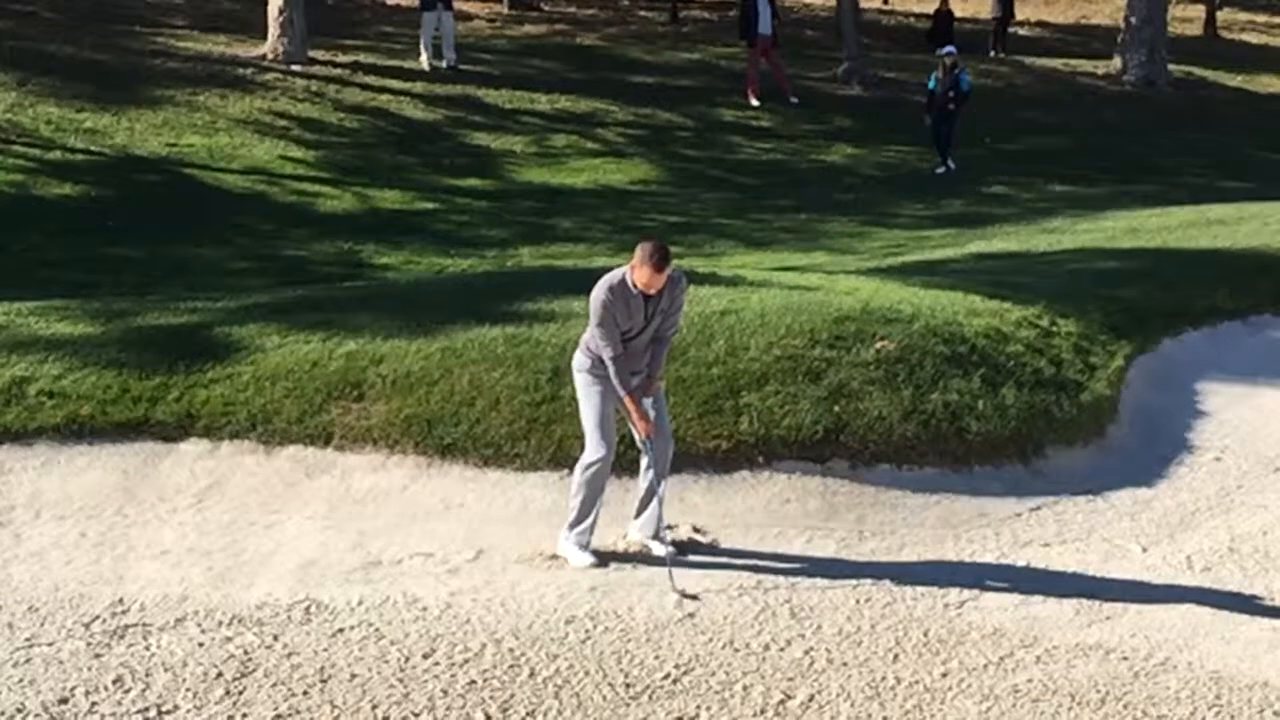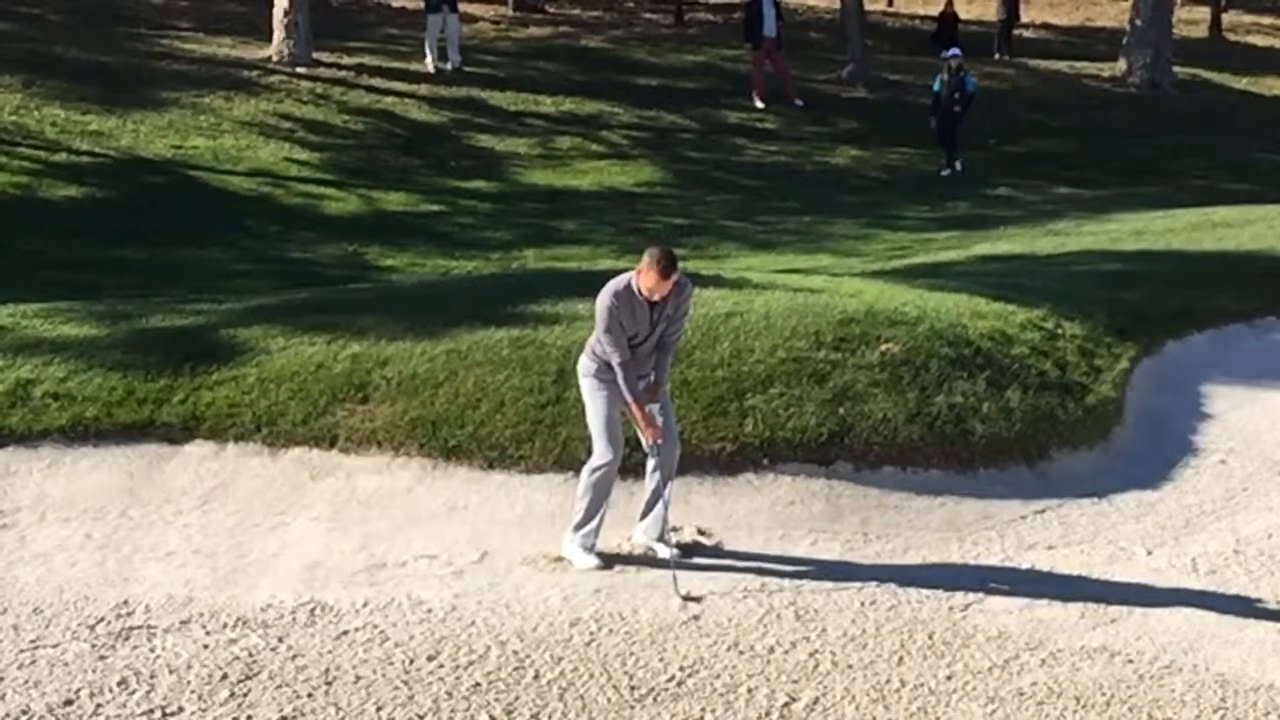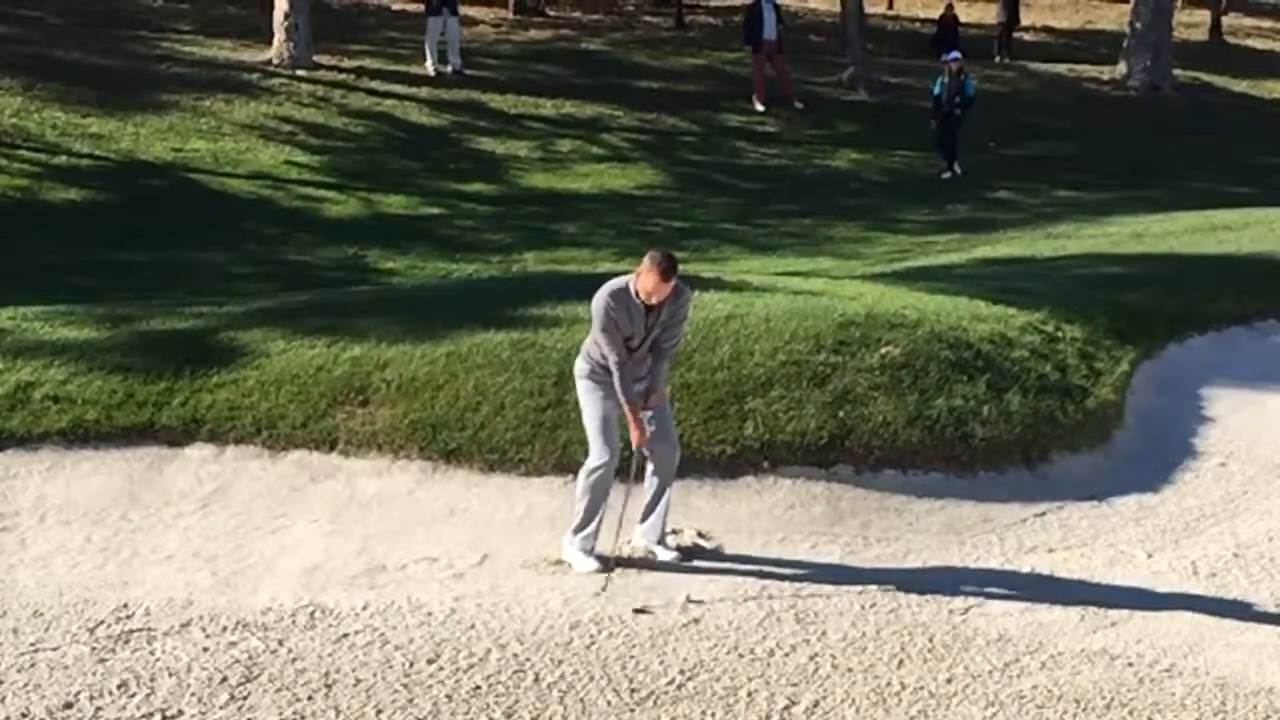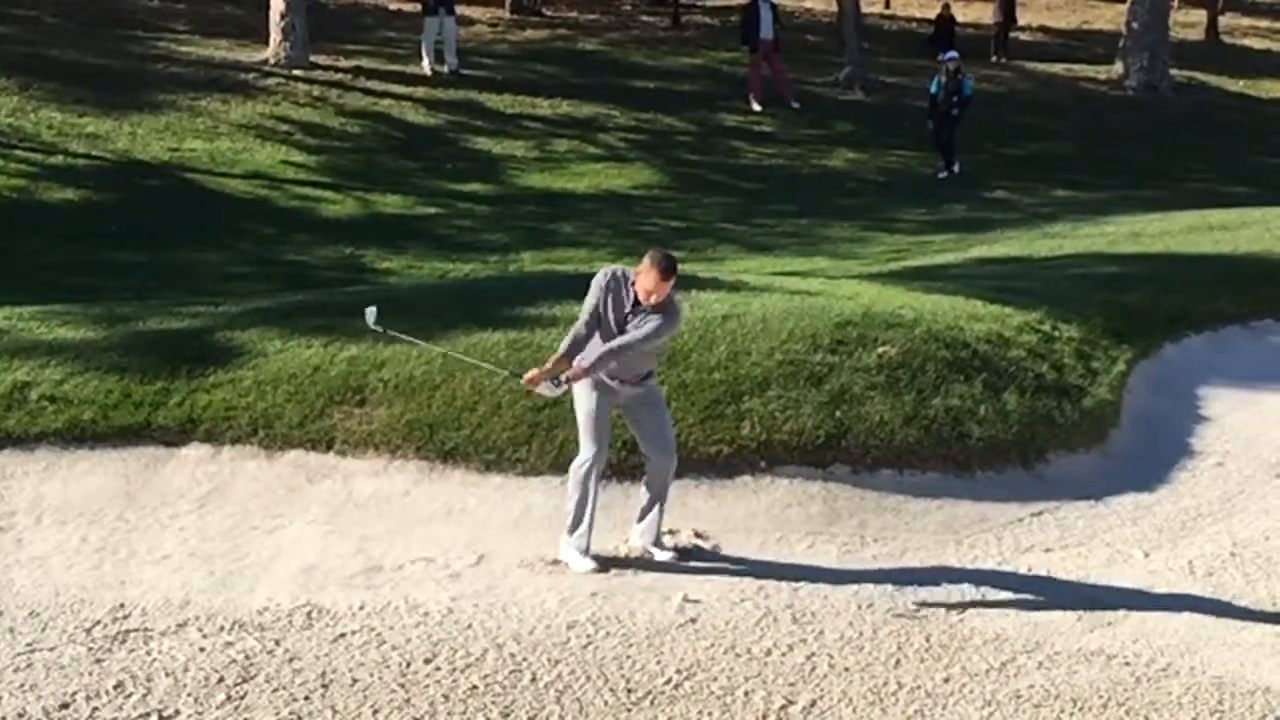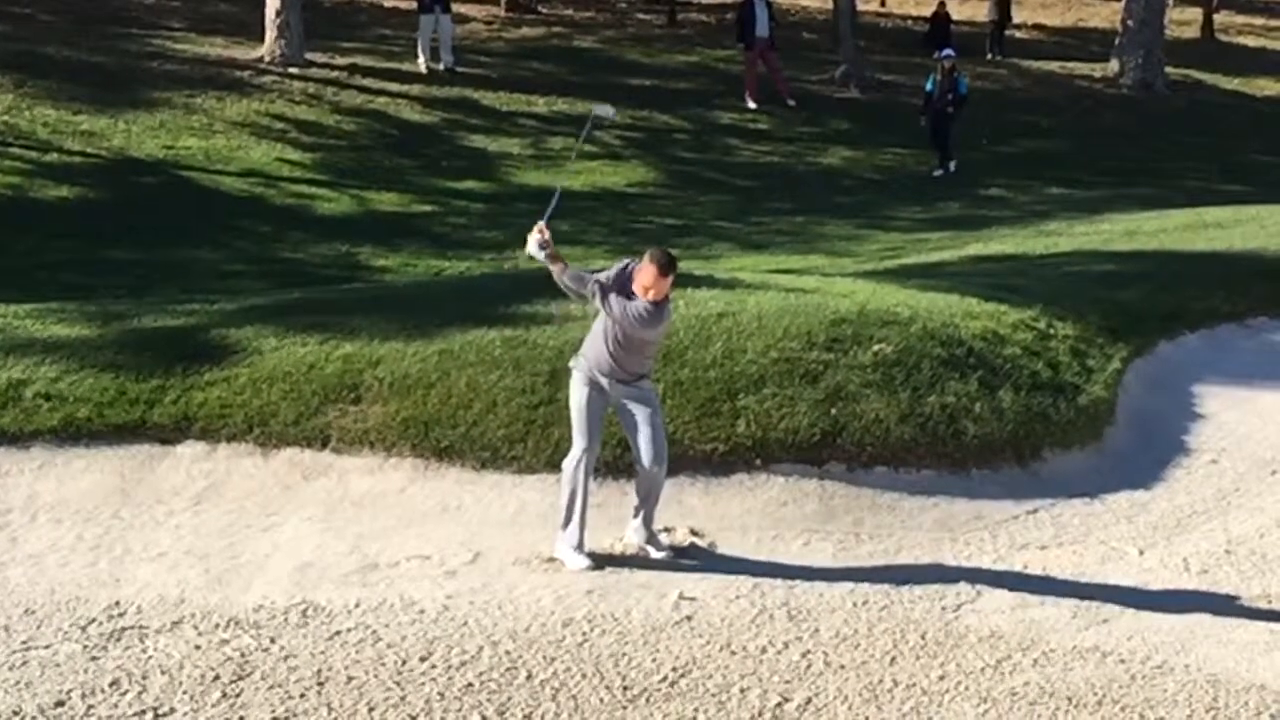
dt=1s
person 1, frame 1
left shoulder: (676, 284)
right shoulder: (605, 293)
left elbow: (664, 335)
right elbow: (611, 356)
left wrist: (652, 380)
right wrist: (634, 409)
left hip: (640, 369)
right hip: (597, 369)
left knee: (661, 444)
right knee: (600, 450)
left ankle: (645, 528)
right ankle: (573, 538)
person 1, frame 2
left shoulder: (682, 289)
right shoulder: (611, 299)
left elbow: (668, 341)
right elbow: (619, 361)
left wrist: (657, 390)
right wrist: (639, 415)
left hip: (646, 372)
right hip: (603, 373)
left knee: (668, 446)
right knee: (608, 453)
left ankle: (650, 530)
right ankle: (577, 540)
person 1, frame 3
left shoulder: (680, 298)
right shoulder: (607, 300)
left elbow: (663, 351)
right elbow: (616, 362)
left wrist: (651, 403)
right wrist: (631, 419)
left hip: (642, 377)
right hip: (598, 376)
left knee: (667, 450)
right knee: (604, 456)
left ankle: (649, 534)
right ankle: (577, 543)
person 1, frame 4
left shoulder: (669, 315)
right shoulder: (609, 279)
left elbow: (622, 348)
right elbow: (584, 328)
left wrist: (574, 375)
right wrist: (552, 365)
left hip: (639, 384)
right hip: (595, 379)
left knee: (664, 457)
right knee: (593, 454)
left ankle: (646, 534)
right ankle: (573, 544)
person 1, frame 5
left shoulder: (654, 317)
right shoulder: (626, 268)
left elbow: (598, 294)
right elbow: (581, 291)
left wrist: (557, 263)
right wrist: (551, 259)
left hip: (634, 386)
right hip: (589, 374)
left knee: (654, 462)
right knee: (584, 450)
left ankle: (641, 530)
right ankle: (568, 541)
